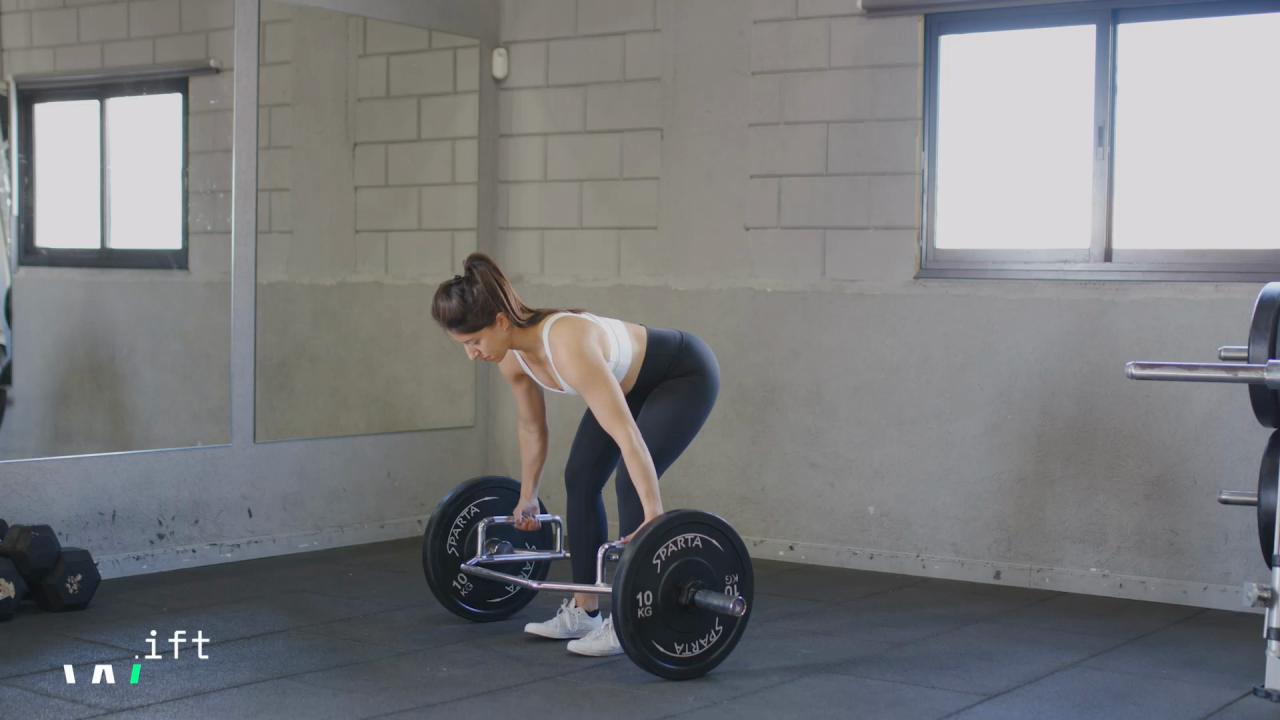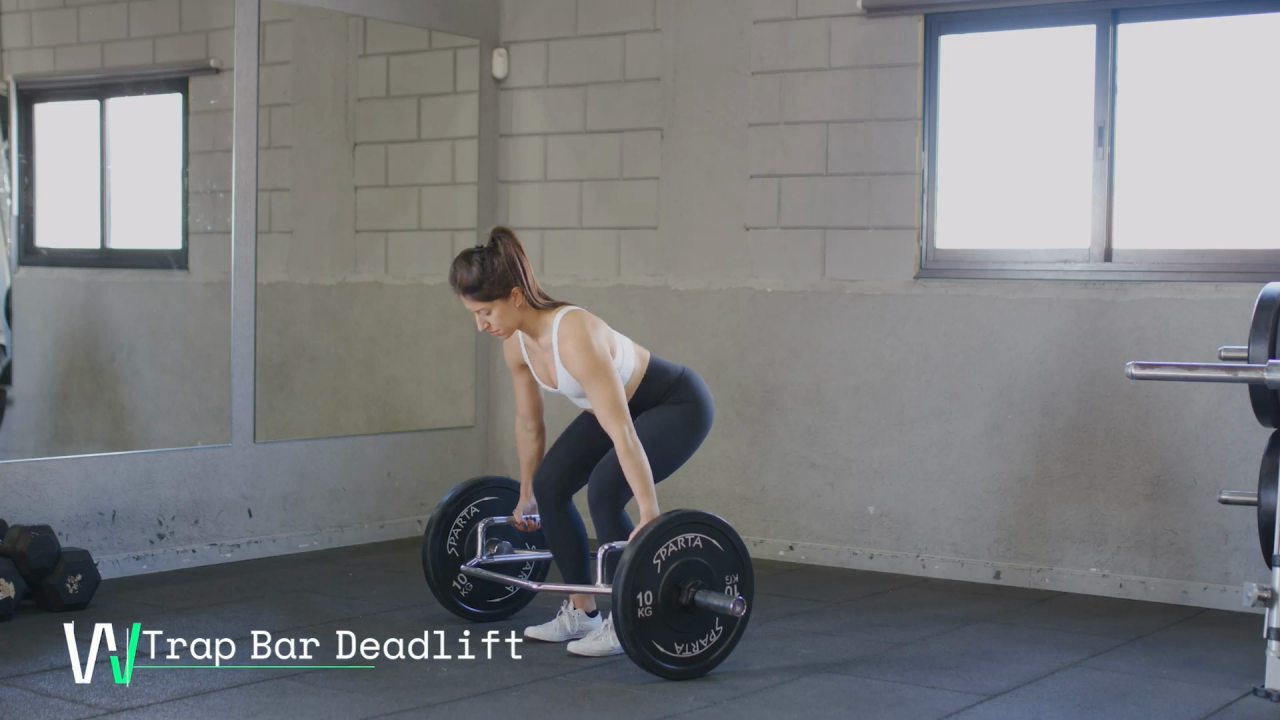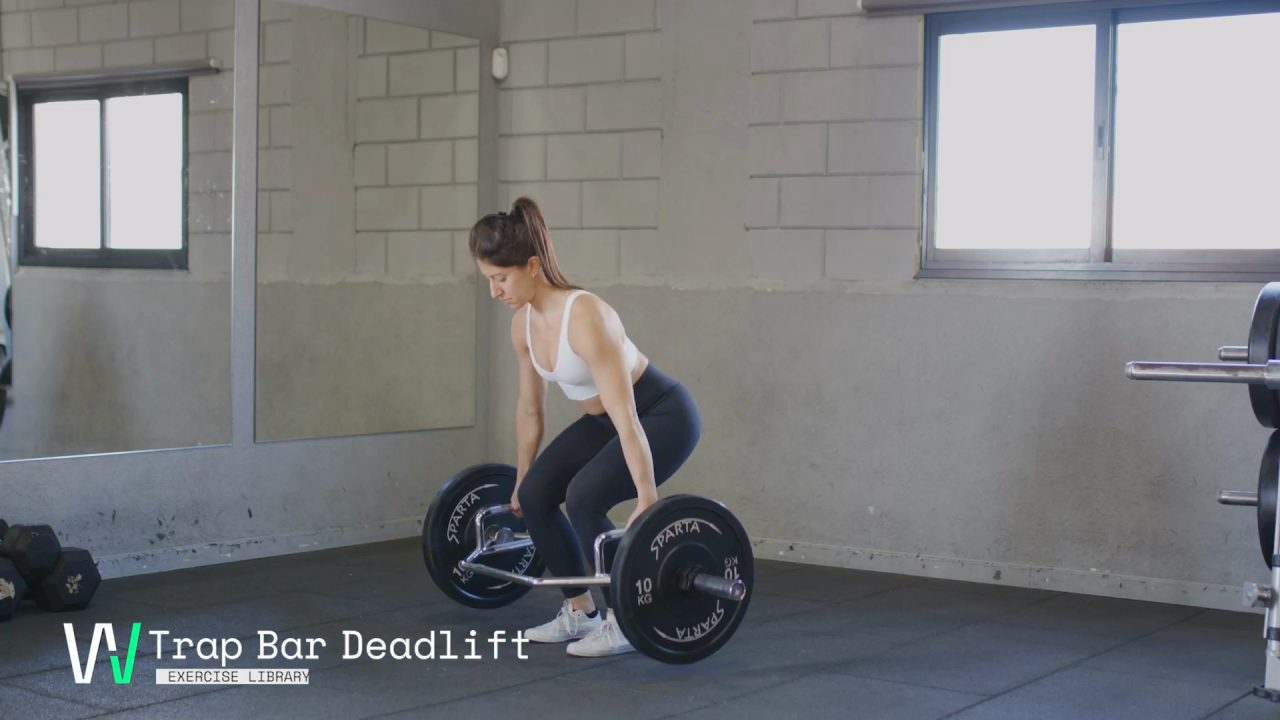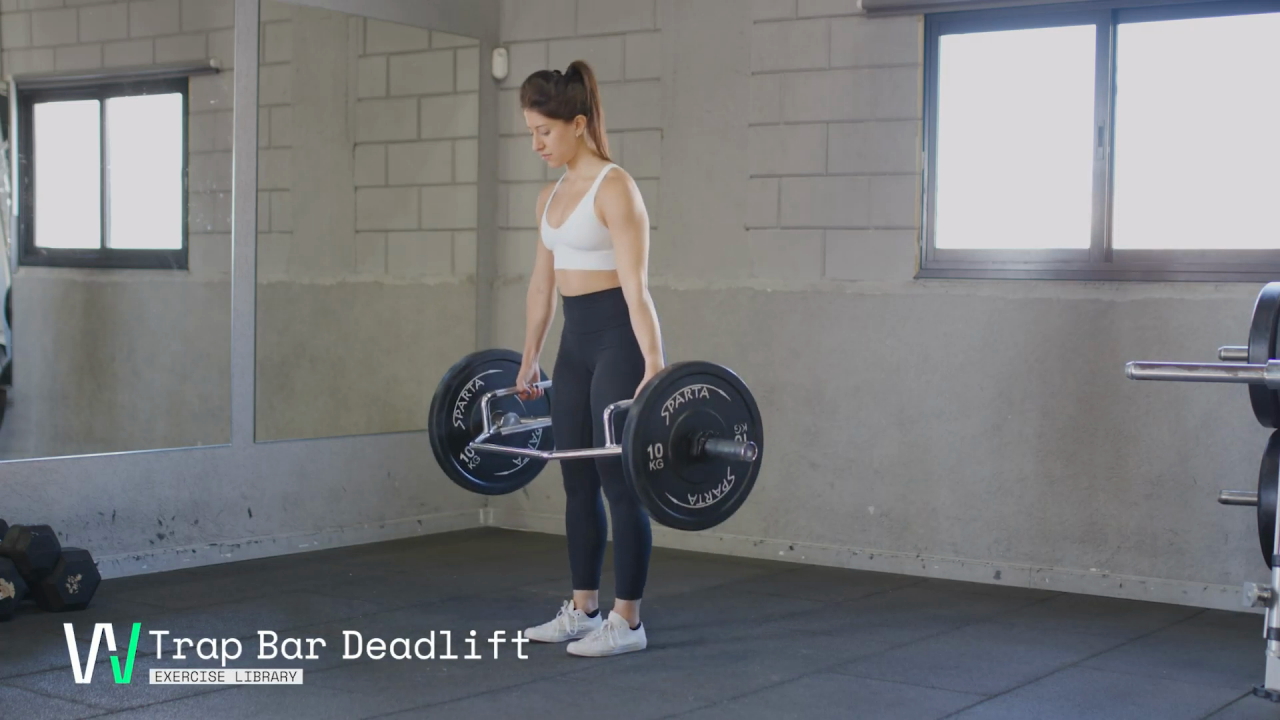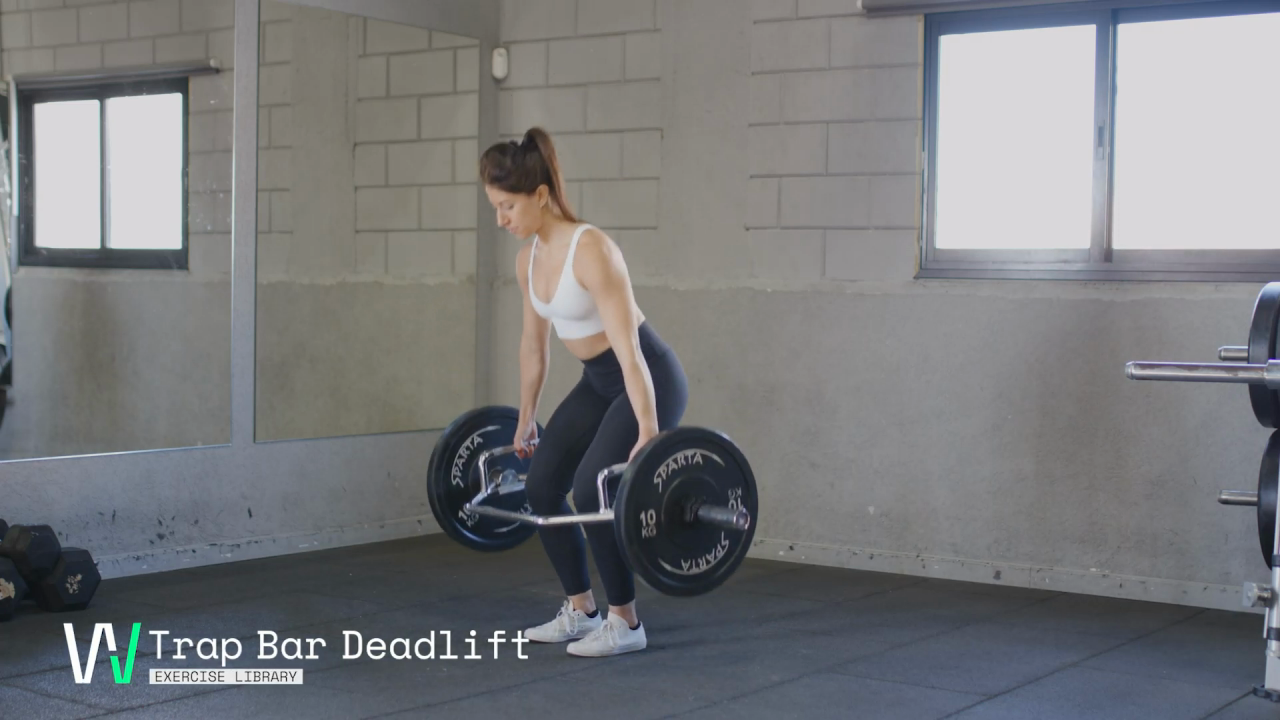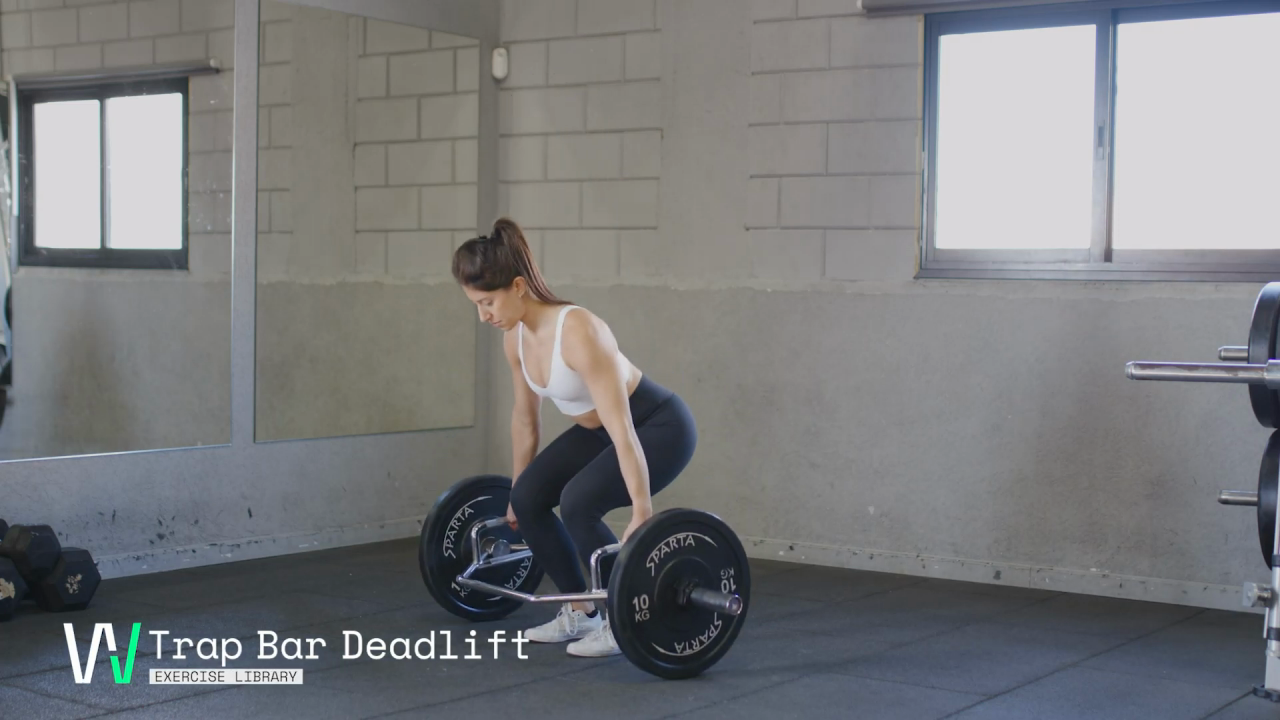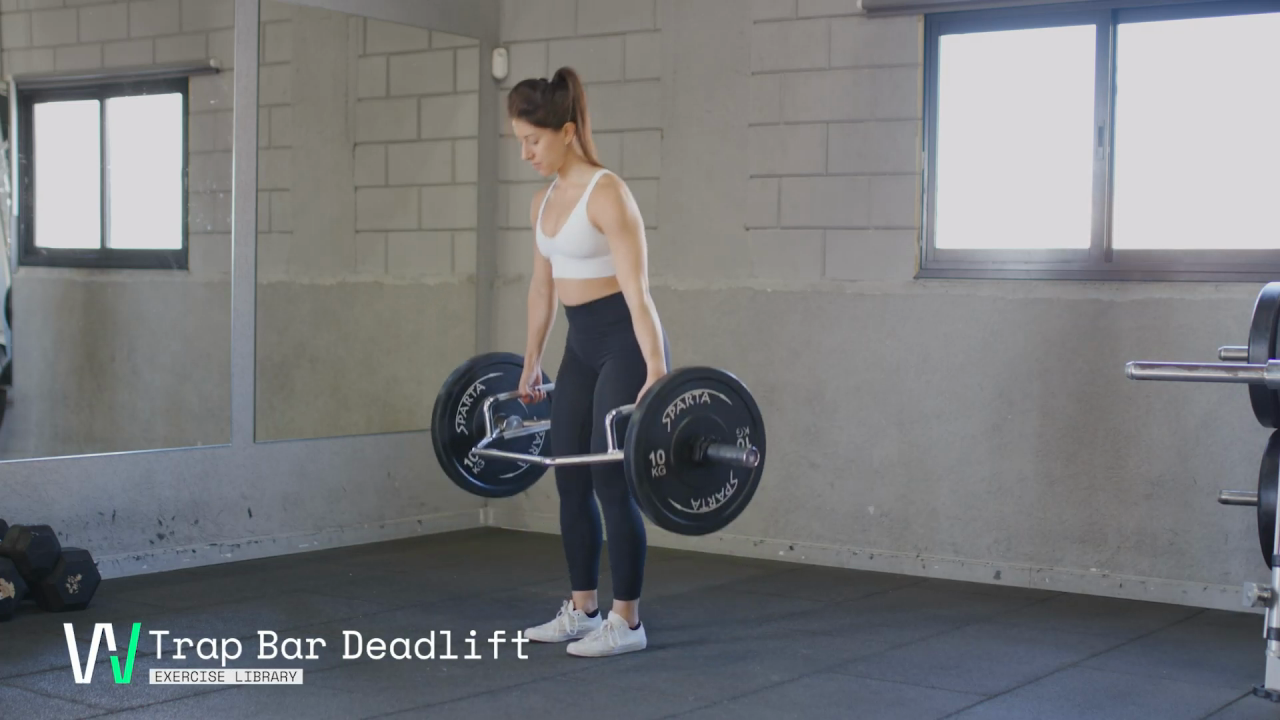
dt=0.7s
person 1, frame 1
left shoulder: (568, 346)
right shoulder: (513, 354)
left elbow: (627, 435)
right elbow: (532, 427)
left wrist: (654, 519)
right wrist: (528, 496)
left hip: (685, 374)
right hip: (632, 380)
left knee: (631, 483)
right knee: (580, 477)
right ankle: (583, 610)
person 1, frame 2
left shoulder: (575, 336)
right shoulder: (516, 342)
left elbow: (622, 433)
right elbow: (528, 423)
left wrist: (649, 517)
right wrist: (525, 495)
left hip: (678, 405)
right hip: (620, 406)
left knee: (604, 491)
right knee: (548, 486)
right ankle: (581, 611)
person 1, frame 3
left shoulder: (586, 317)
right shoulder: (523, 323)
left elbow: (626, 418)
right elbow: (529, 408)
left wrist: (646, 502)
right wrist: (520, 479)
left hip: (663, 415)
right hip: (604, 418)
left knee: (585, 498)
right knee: (535, 495)
left ankle: (625, 621)
right ankle: (580, 611)
person 1, frame 4
left shoulder: (615, 187)
right shoulder: (551, 196)
left elbow: (637, 287)
right elbow: (542, 283)
left wrist: (654, 369)
right wrist: (529, 360)
left hip: (618, 339)
right hip: (575, 343)
left knee: (620, 483)
right knee: (579, 482)
left ankle: (627, 623)
right ankle: (582, 610)
person 1, frame 5
left shoulder: (592, 250)
right shoulder: (529, 256)
left elbow: (629, 349)
right elbow: (533, 344)
left wrist: (649, 436)
right wrist: (526, 420)
left hip: (646, 382)
right hip: (597, 382)
left knee: (591, 491)
right knee: (541, 487)
left ankle: (625, 621)
right ankle: (581, 609)
person 1, frame 6
left shoulder: (579, 333)
right shoulder: (516, 338)
left elbow: (623, 432)
right elbow: (524, 418)
left wrist: (643, 516)
right wrist: (513, 491)
left hip: (659, 426)
right hip: (600, 429)
left knee: (578, 503)
right knee: (527, 500)
right ankle: (581, 611)
person 1, frame 7
left shoulder: (607, 193)
right shoulder: (545, 200)
left elbow: (638, 291)
right elbow: (542, 288)
left wrist: (656, 375)
right wrist: (530, 365)
left hip: (627, 344)
right hip: (583, 347)
left knee: (611, 481)
right knee: (569, 477)
left ankle: (627, 621)
right ankle: (583, 609)
